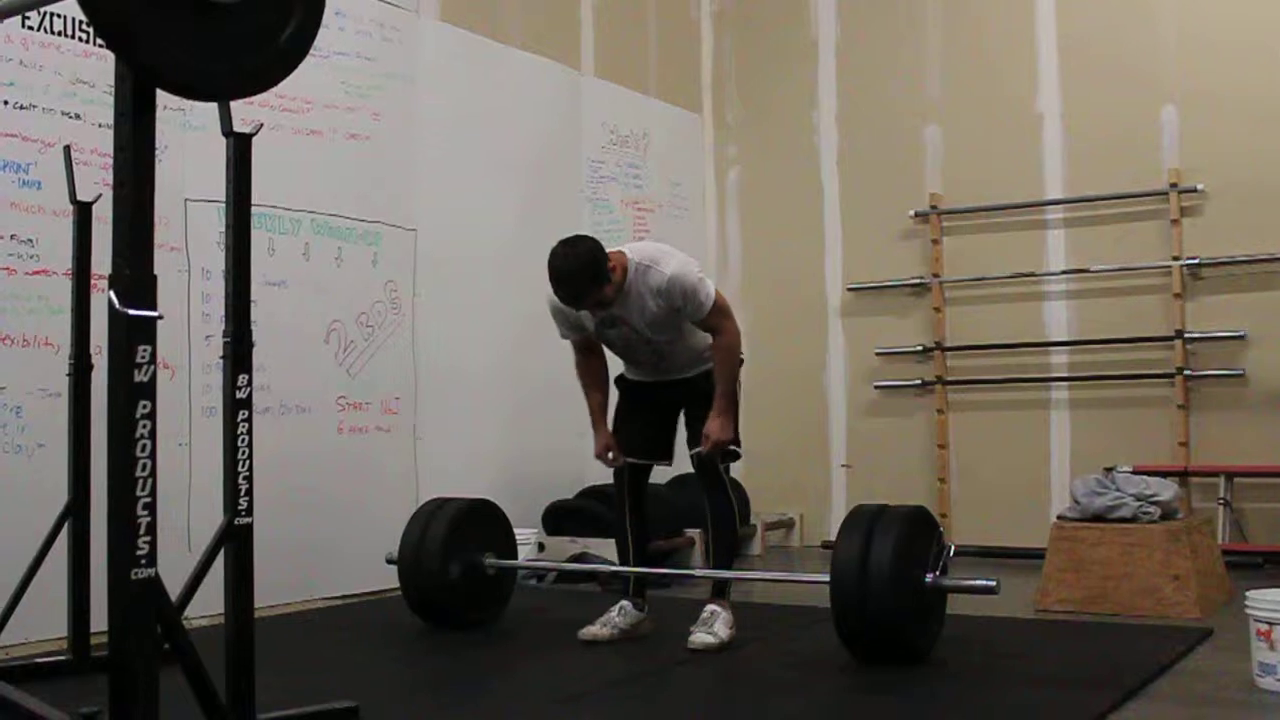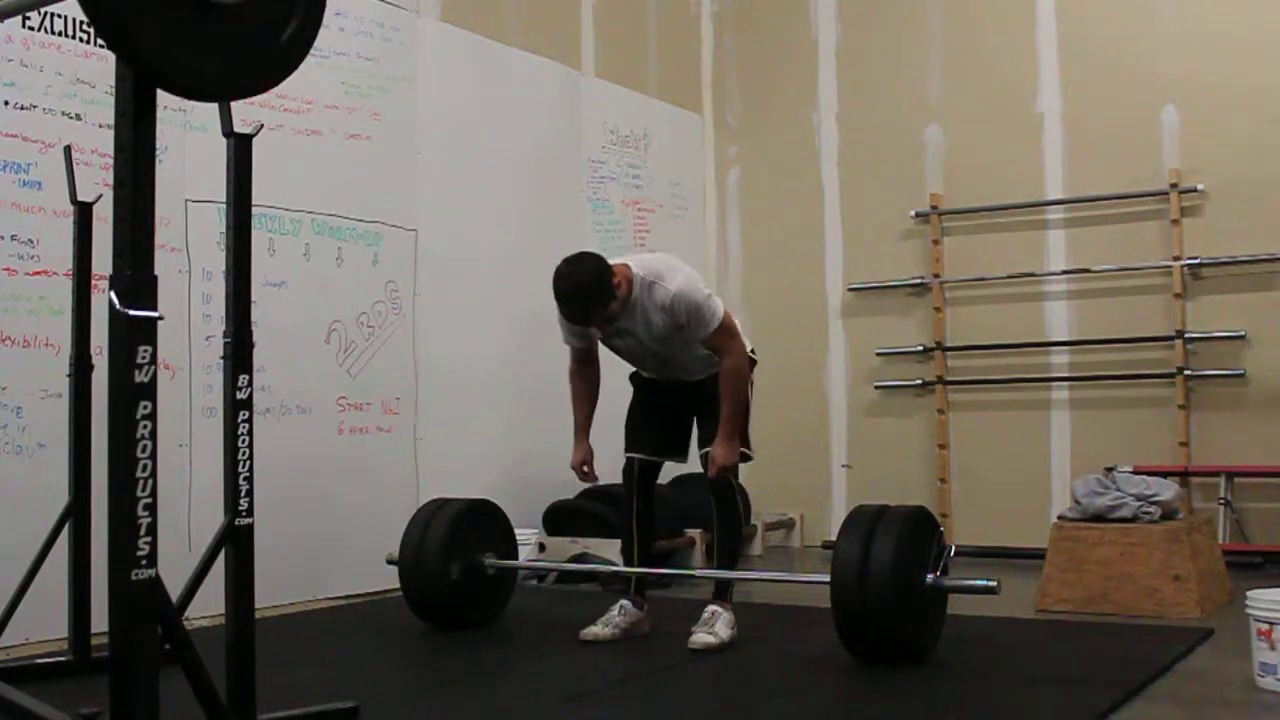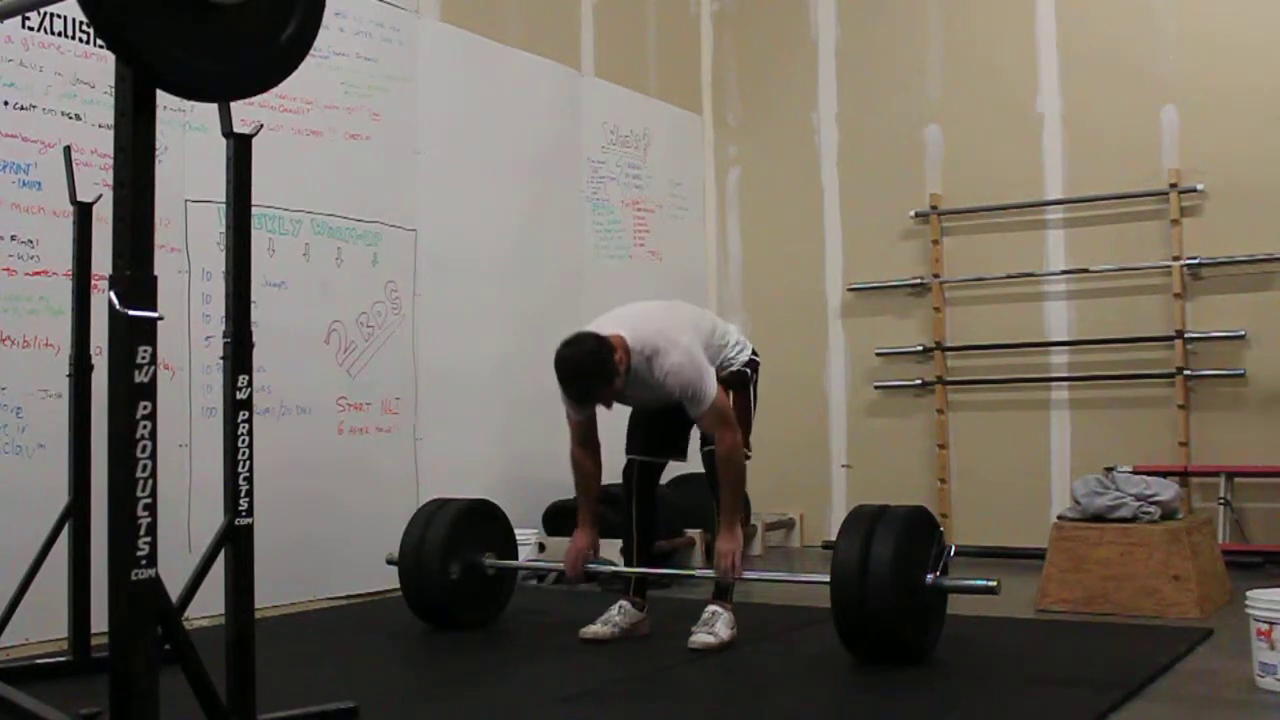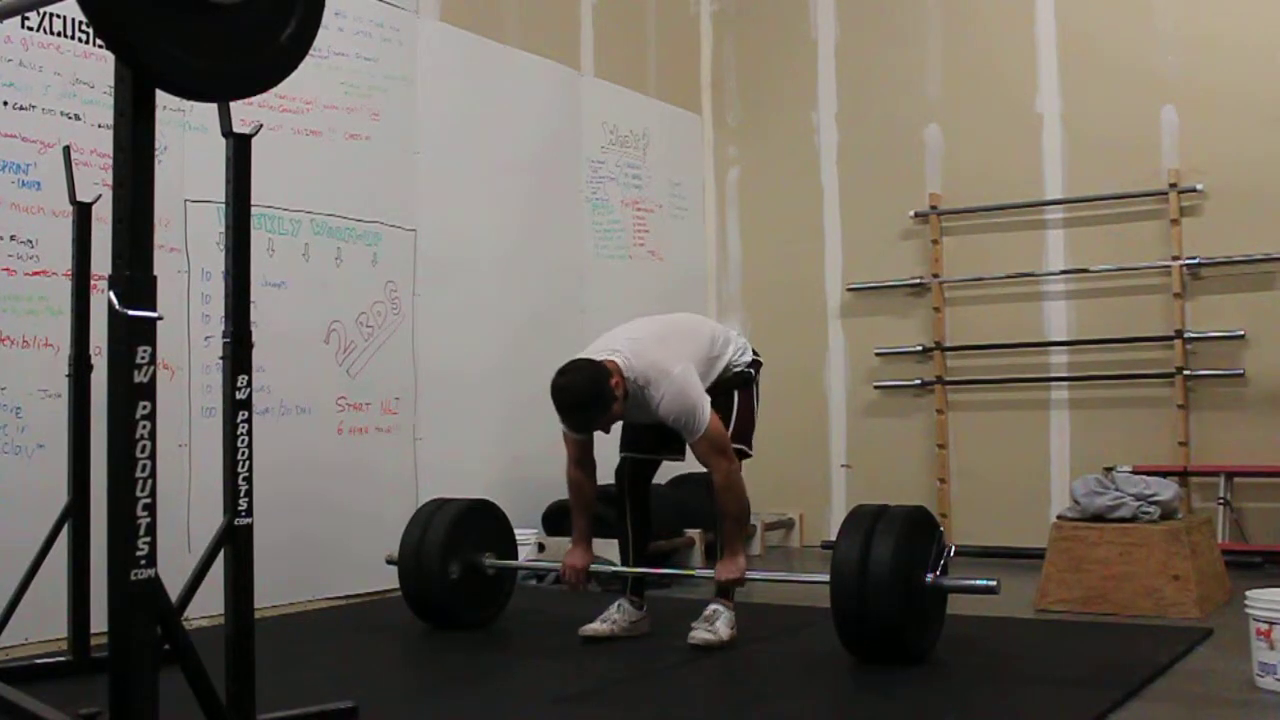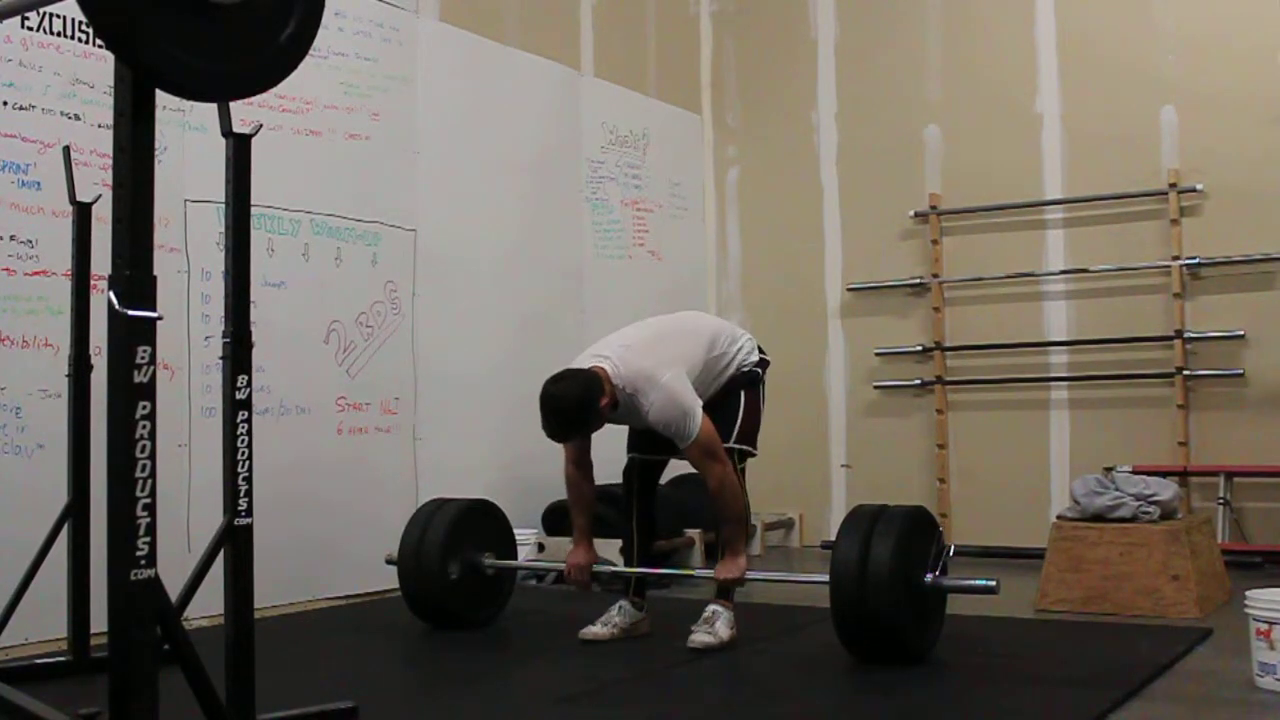
dt=0.5s
person 1, frame 1
left shoulder: (668, 274)
right shoulder: (563, 303)
left elbow: (726, 329)
right elbow: (588, 357)
left wrist: (723, 413)
right wrist: (600, 426)
left hip: (703, 373)
right hip: (642, 381)
left knee: (711, 473)
right knee: (627, 480)
left ankle: (719, 605)
right ankle: (633, 604)
person 1, frame 2
left shoulder: (674, 288)
right shoulder: (575, 308)
left elbow: (733, 352)
right elbow: (583, 365)
left wrist: (728, 438)
right wrist: (581, 438)
left hip: (714, 375)
right hip: (655, 380)
left knee: (718, 478)
right knee: (636, 478)
left ankle: (721, 606)
right ankle: (634, 603)
person 1, frame 3
left shoulder: (673, 360)
right shoulder: (580, 369)
left elbow: (727, 438)
right elbow: (584, 448)
left wrist: (731, 530)
right wrist: (585, 526)
left hip: (725, 367)
left knee: (718, 473)
right knee: (637, 478)
left ankle: (721, 607)
right ankle: (633, 604)
person 1, frame 4
left shoulder: (669, 386)
right shoulder: (579, 389)
left elbow: (724, 466)
right elbow: (580, 467)
left wrist: (734, 553)
right wrist: (580, 544)
left hip: (728, 369)
right hip: (656, 368)
left knee: (722, 468)
right knee: (629, 476)
left ankle: (722, 606)
right ankle: (632, 604)
person 1, frame 5
left shoulder: (659, 395)
right shoulder: (574, 390)
left elbow: (718, 471)
right elbow: (577, 467)
left wrist: (734, 554)
right wrist: (582, 543)
left hip: (735, 366)
right hip: (684, 357)
left knee: (728, 467)
right knee: (637, 478)
left ankle: (721, 607)
right ankle: (633, 605)
